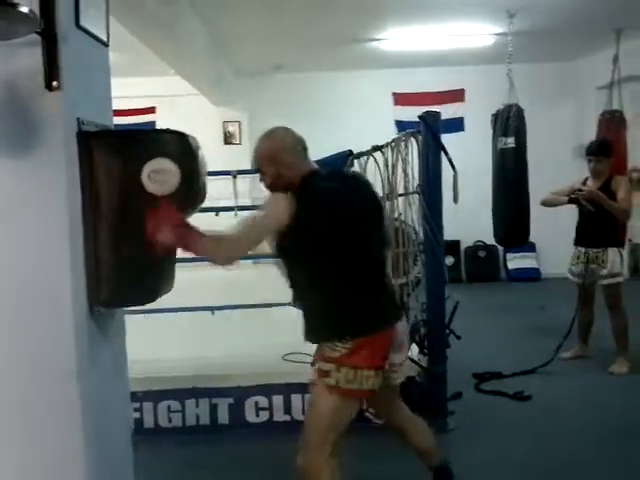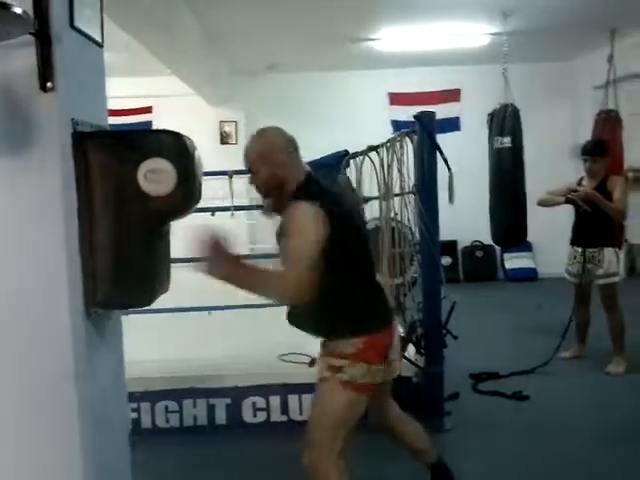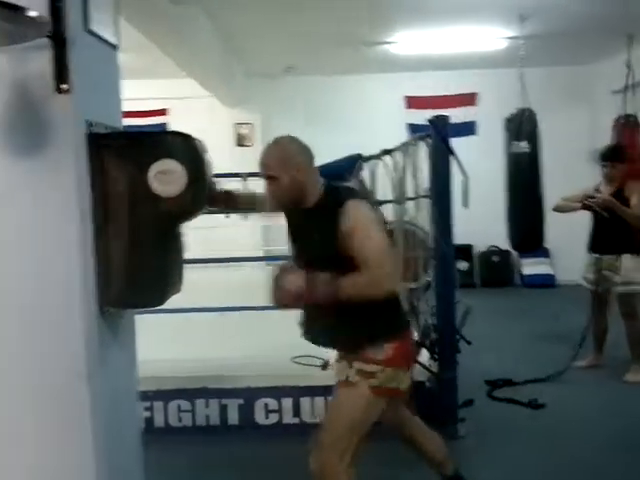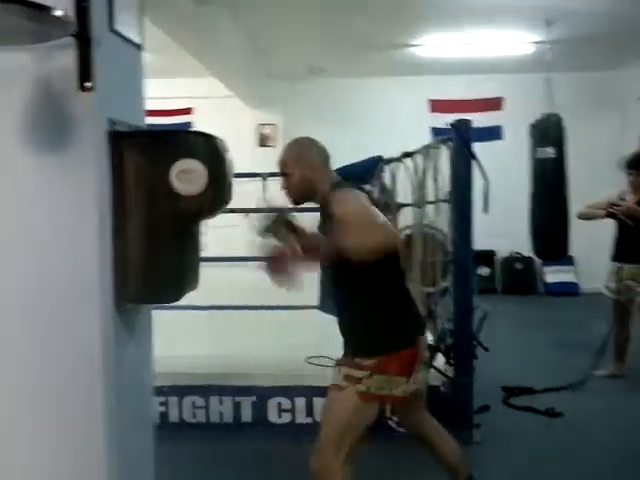
dt=0.1s
person 1, frame 1
left shoulder: (288, 203)
right shoulder: (356, 183)
left elbow: (227, 250)
left wrist: (179, 233)
left hip: (350, 341)
right hip: (389, 326)
right knee: (392, 409)
person 1, frame 2
left shoulder: (305, 210)
right shoulder: (322, 192)
left elbow: (293, 289)
left wrist: (227, 266)
left hip: (356, 340)
right hip: (372, 328)
right knee: (382, 411)
person 1, frame 3
left shoulder: (352, 209)
right shoulder: (301, 204)
left elbow: (386, 280)
right elbow: (252, 201)
left wrist: (315, 286)
right wrist: (218, 197)
left hip: (379, 344)
right hip: (383, 333)
right knee: (399, 417)
person 1, frame 4
left shoulder: (344, 198)
right shoulder: (337, 201)
left elbow: (384, 236)
left wrist: (306, 247)
right wrist: (298, 237)
left hip: (380, 350)
right hip: (400, 338)
right knee: (417, 419)
person 2, frame 1
left shoulder: (618, 183)
right shoulder: (580, 183)
left elbow: (625, 214)
right elbow: (545, 200)
left wrist: (598, 197)
right wrist: (570, 199)
left hip: (608, 250)
right hip: (582, 250)
left knee: (614, 304)
right knee: (584, 300)
left ankle: (623, 356)
right ankle: (582, 347)
person 2, frame 2
left shoulder: (614, 182)
right shoulder: (576, 183)
left elbow: (621, 214)
right elbow: (541, 200)
left wrist: (594, 197)
right wrist: (566, 199)
left hip: (604, 250)
right hip: (578, 250)
left knee: (611, 304)
right knee: (580, 300)
left ankle: (619, 356)
right ankle: (580, 347)
person 2, frame 3
right shoulder: (593, 190)
right elbow: (558, 205)
left wrist: (613, 202)
right wrist: (583, 204)
right hip: (597, 256)
right knee: (598, 307)
right ankle: (596, 354)
person 2, frame 4
right shoulder: (619, 198)
right elbow: (582, 213)
right wrist: (608, 213)
right hip: (620, 265)
right knee: (620, 316)
right ankle: (618, 364)
